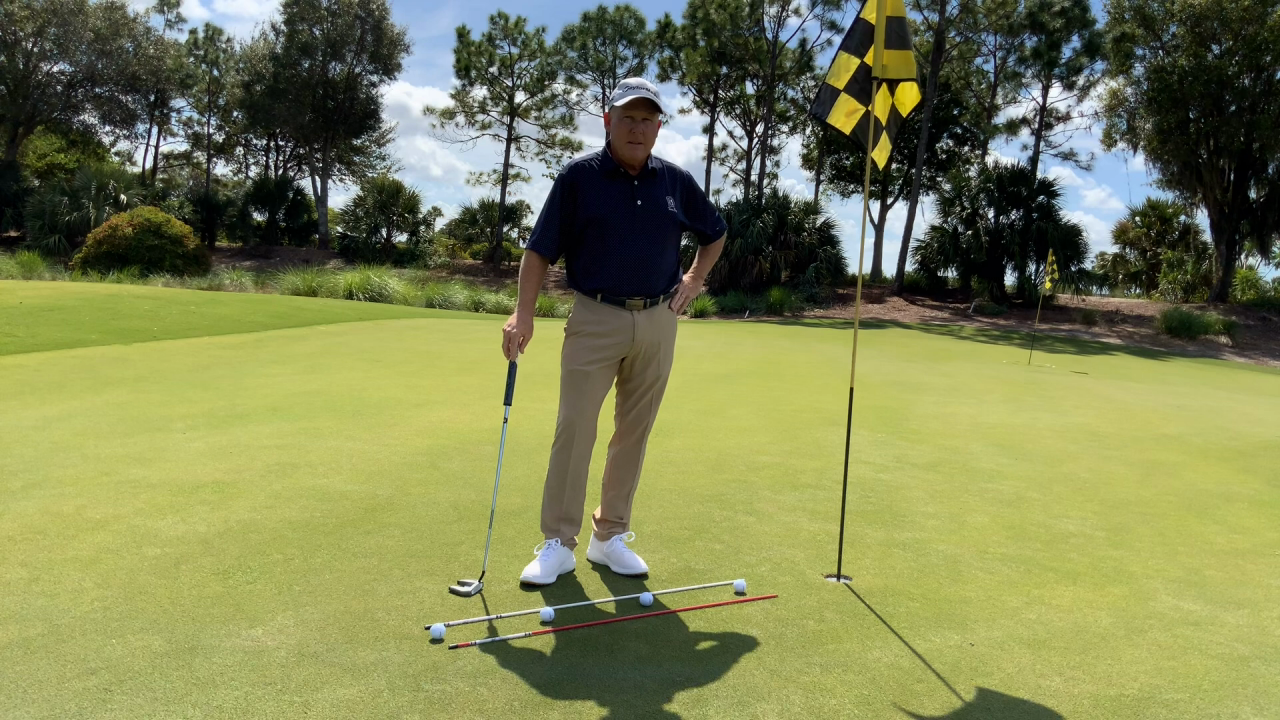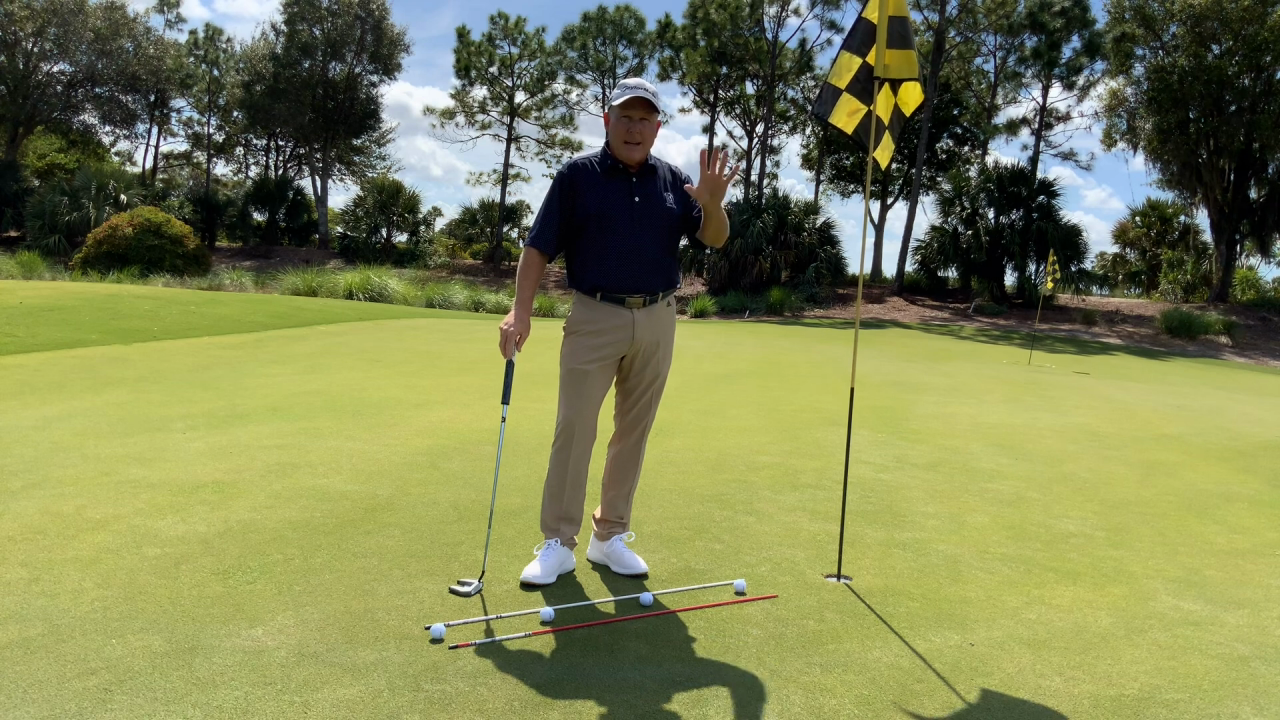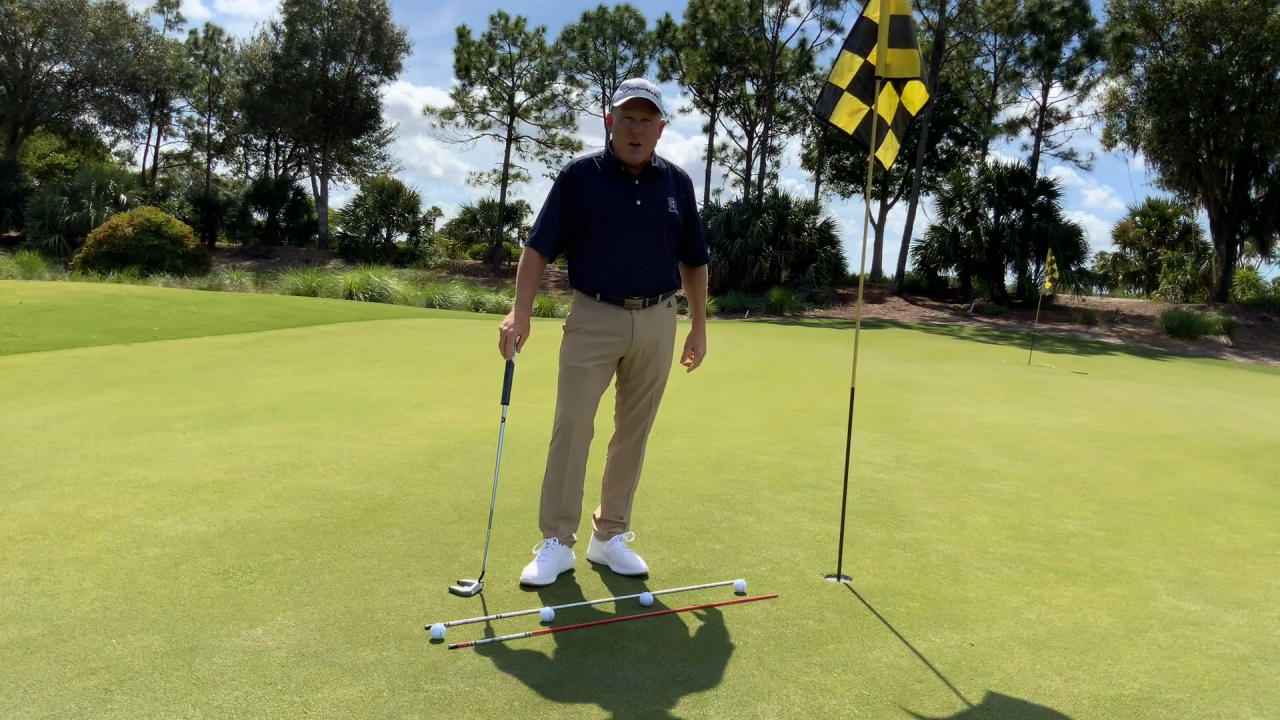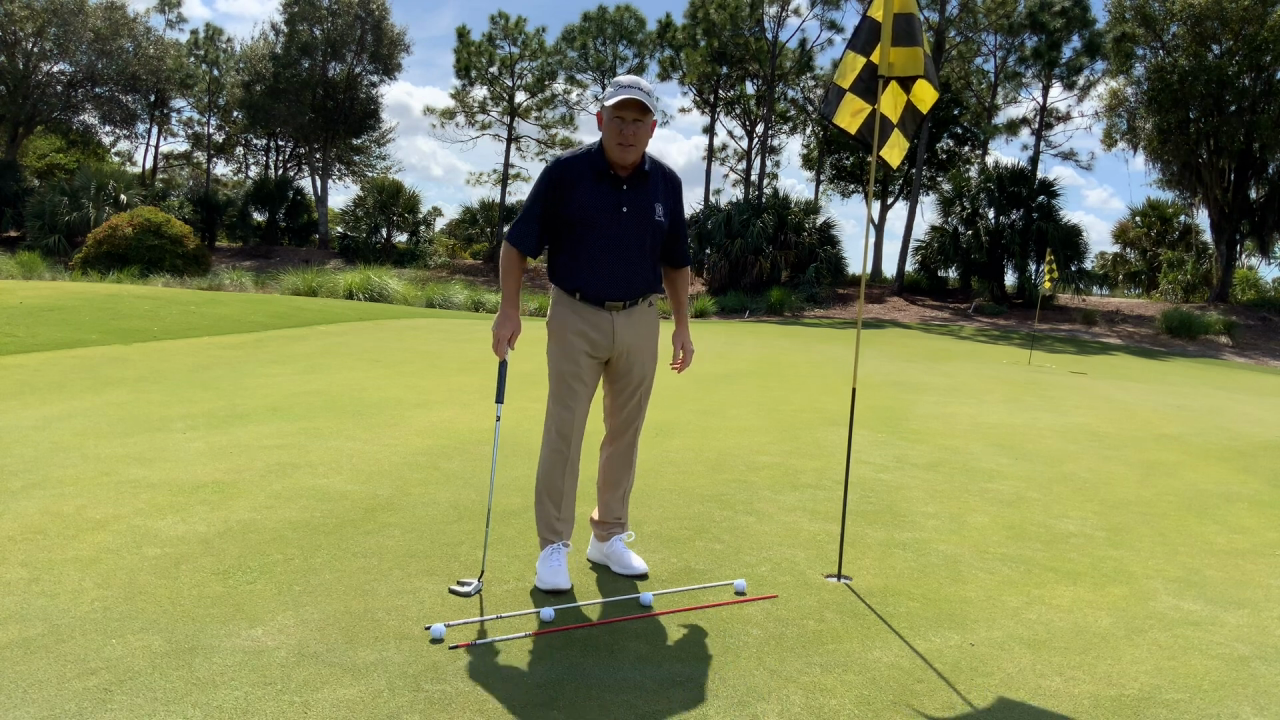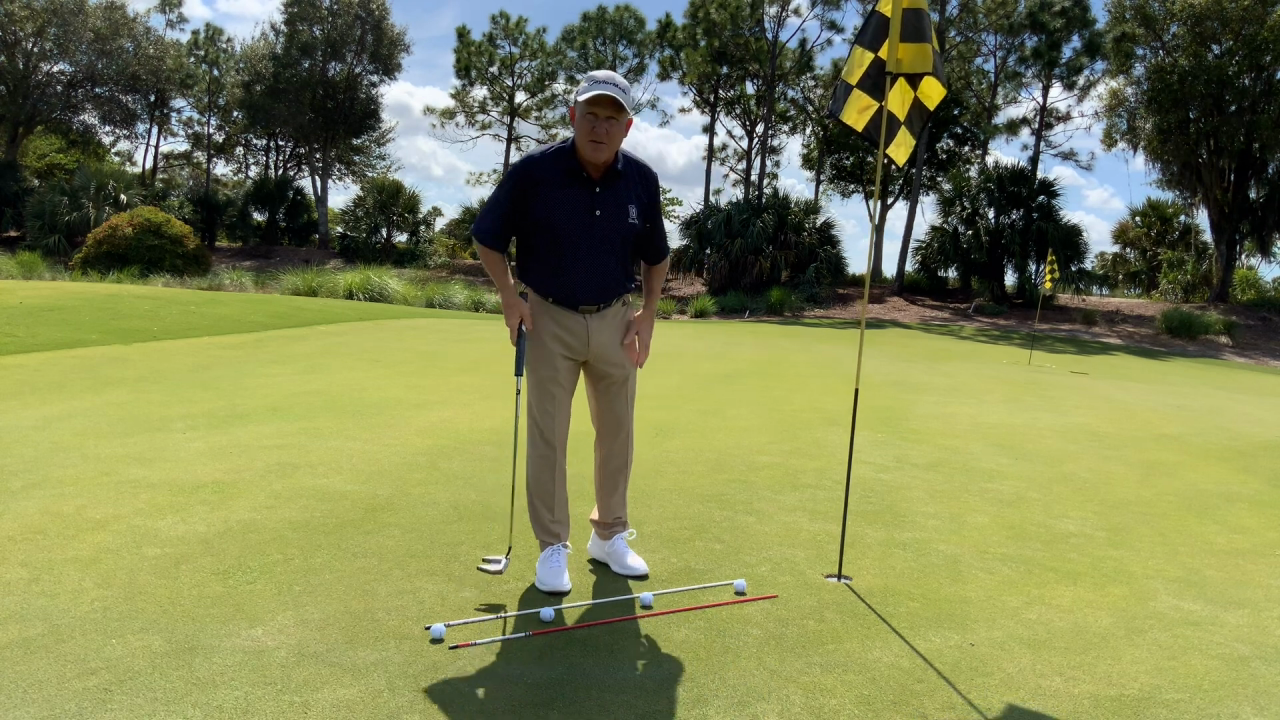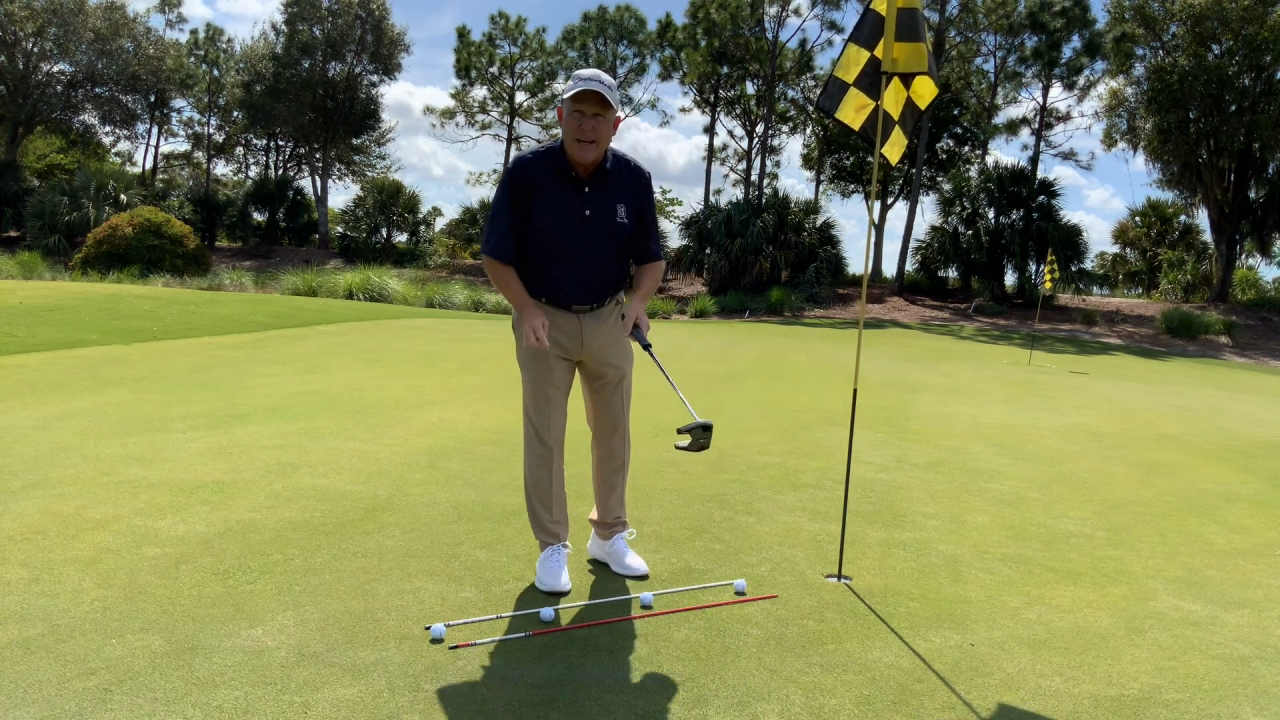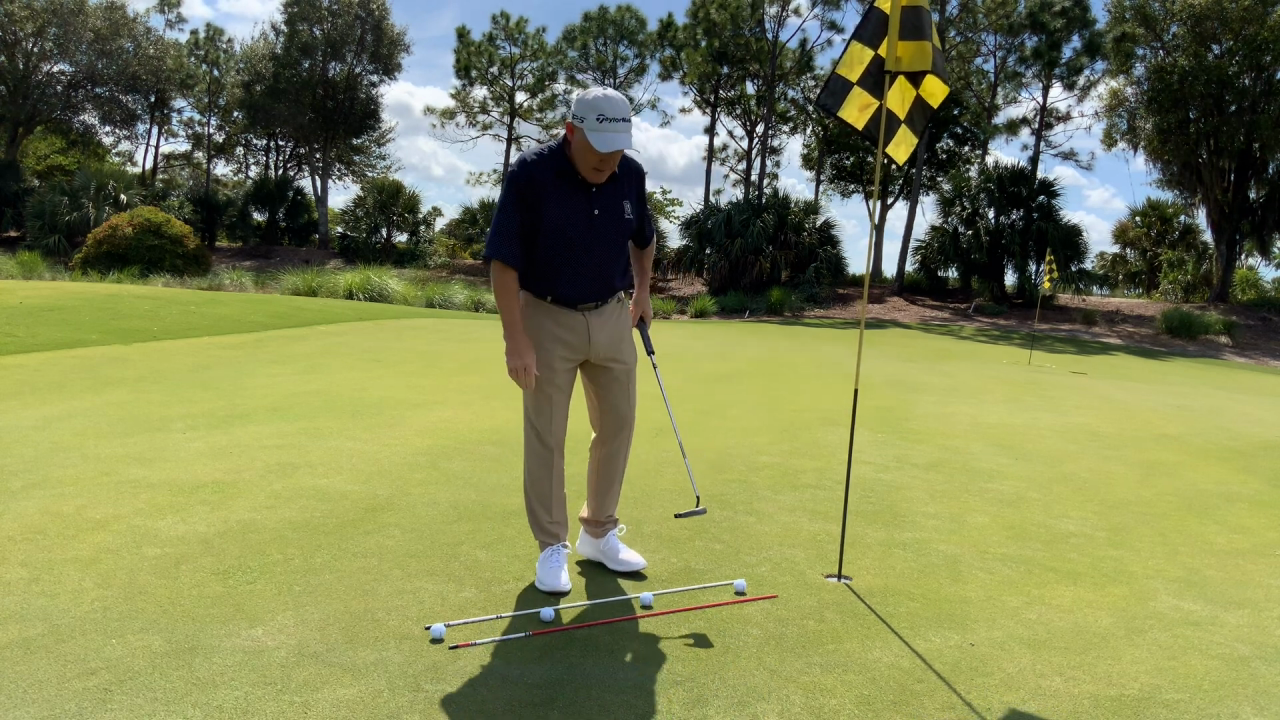
dt=0.7s
person 1, frame 1
left shoulder: (677, 181)
right shoulder: (578, 176)
left elbow: (715, 233)
right elbow: (540, 251)
left wrist: (695, 279)
right wrist: (523, 313)
left hip: (657, 321)
right hip: (596, 319)
left knee: (634, 432)
right knee: (574, 428)
left ankle: (610, 536)
right ankle: (558, 543)
person 1, frame 2
left shoulder: (674, 180)
right shoulder: (577, 174)
left elbow: (715, 239)
right elbow: (539, 247)
left wrist: (712, 201)
right wrist: (520, 311)
left hip: (657, 320)
right hip: (595, 317)
left knee: (633, 431)
right knee: (574, 428)
left ankle: (610, 535)
right ankle: (558, 542)
person 1, frame 3
left shoulder: (677, 182)
right shoulder: (578, 175)
left elbow: (694, 260)
right elbow: (538, 247)
left wrist: (698, 327)
right wrist: (520, 312)
left hip: (657, 321)
right hip: (594, 318)
left knee: (633, 432)
right knee: (571, 426)
left ankle: (610, 535)
right ankle: (556, 542)
person 1, frame 4
left shoulder: (666, 182)
right shoulder: (564, 172)
left elbow: (676, 261)
right elbow: (517, 244)
left wrist: (682, 326)
right wrist: (509, 310)
left hip: (639, 320)
right hip: (576, 317)
left knee: (624, 433)
right knee: (563, 431)
left ankle: (609, 536)
right ankle: (554, 545)
person 1, frame 5
left shoulder: (642, 179)
right shoulder: (532, 171)
left elbow: (656, 255)
right elbow: (487, 237)
left wrist: (648, 314)
right wrist: (508, 294)
left hip: (615, 320)
right hip: (549, 319)
left knee: (616, 431)
right knee: (548, 435)
left ankle: (610, 535)
right ankle: (552, 547)
person 1, frame 6
left shoulder: (634, 178)
right shoulder: (525, 172)
left elbow: (651, 257)
right elbow: (495, 255)
left wrist: (638, 302)
right wrist: (525, 308)
left hip: (608, 319)
right hip: (544, 321)
left knee: (613, 431)
right knee: (545, 436)
left ankle: (609, 535)
right ankle: (552, 547)
person 1, frame 7
left shoulder: (631, 174)
right shoulder: (529, 174)
left elbow: (642, 237)
right elbow: (503, 261)
left wrist: (642, 291)
right wrist: (516, 341)
left hip: (611, 317)
right hip: (546, 319)
left knee: (617, 428)
right knee: (546, 437)
left ankle: (599, 533)
right ankle: (551, 547)
